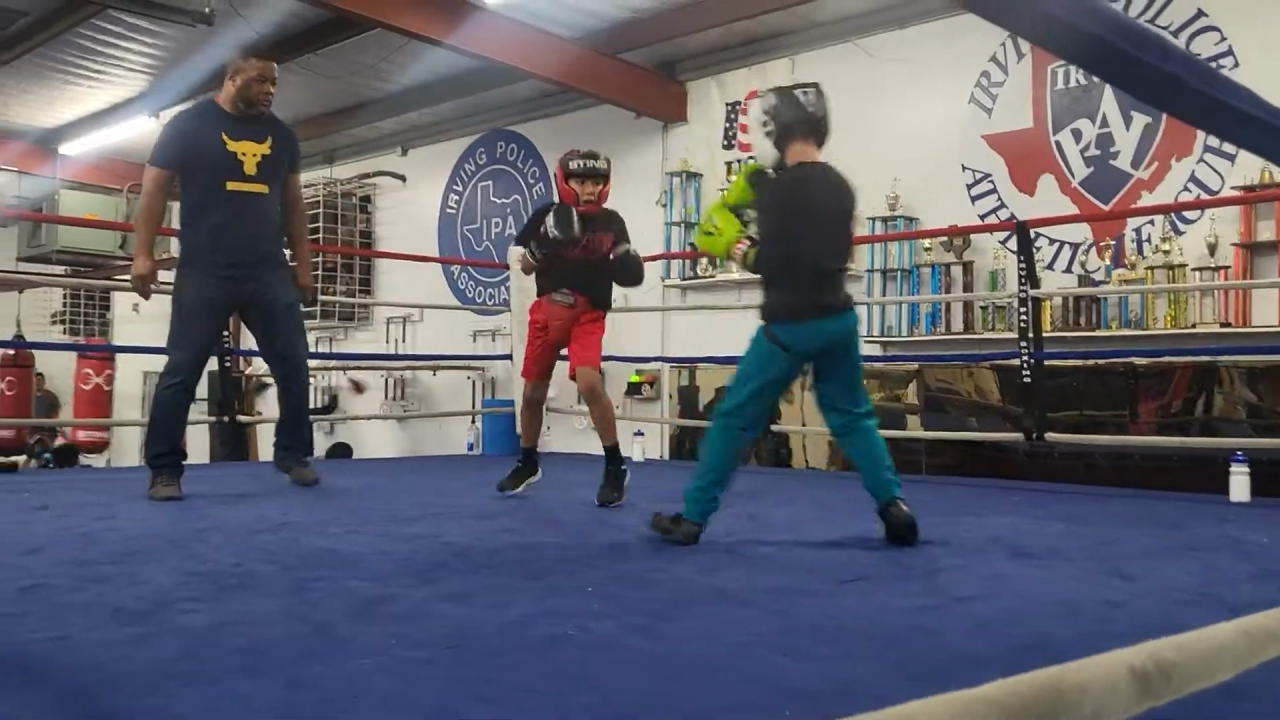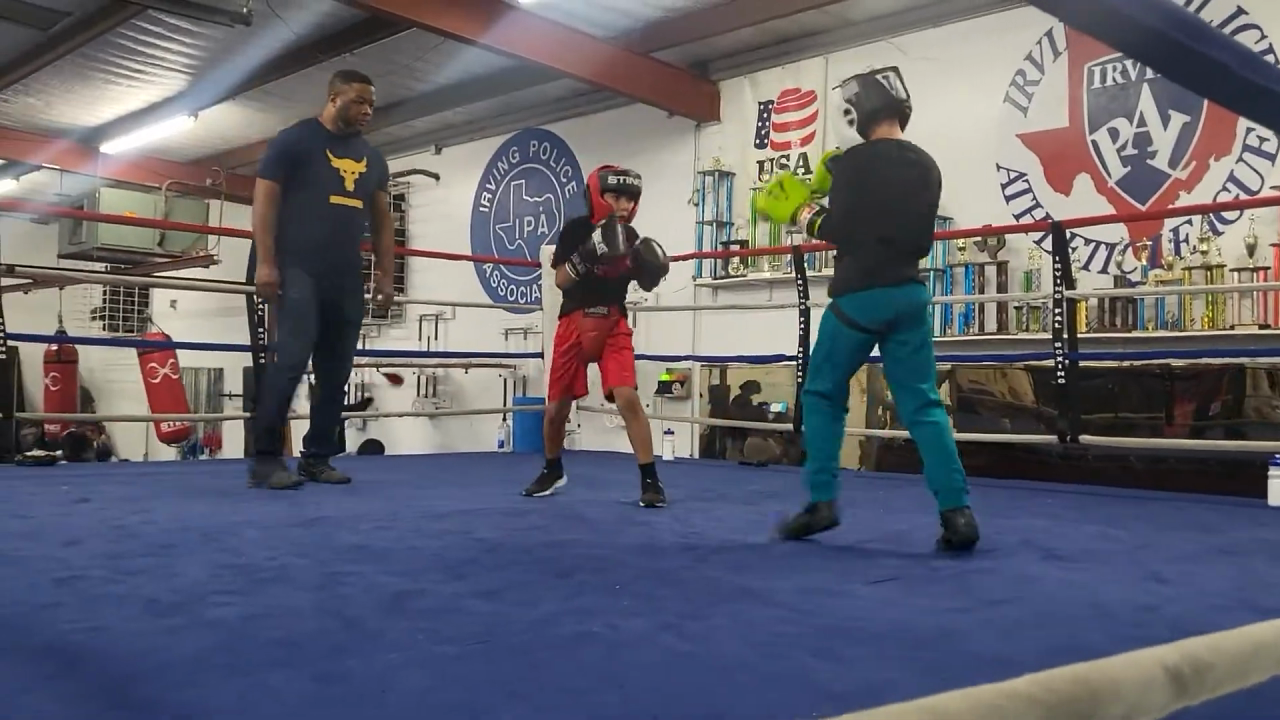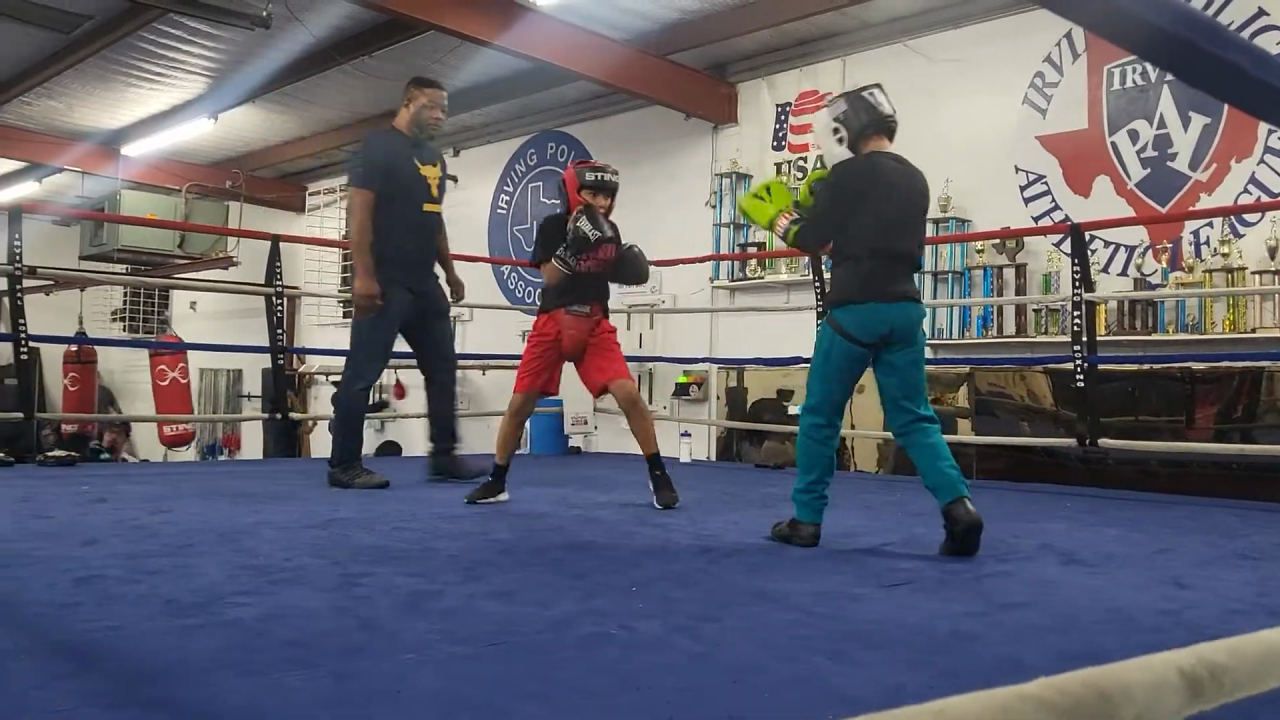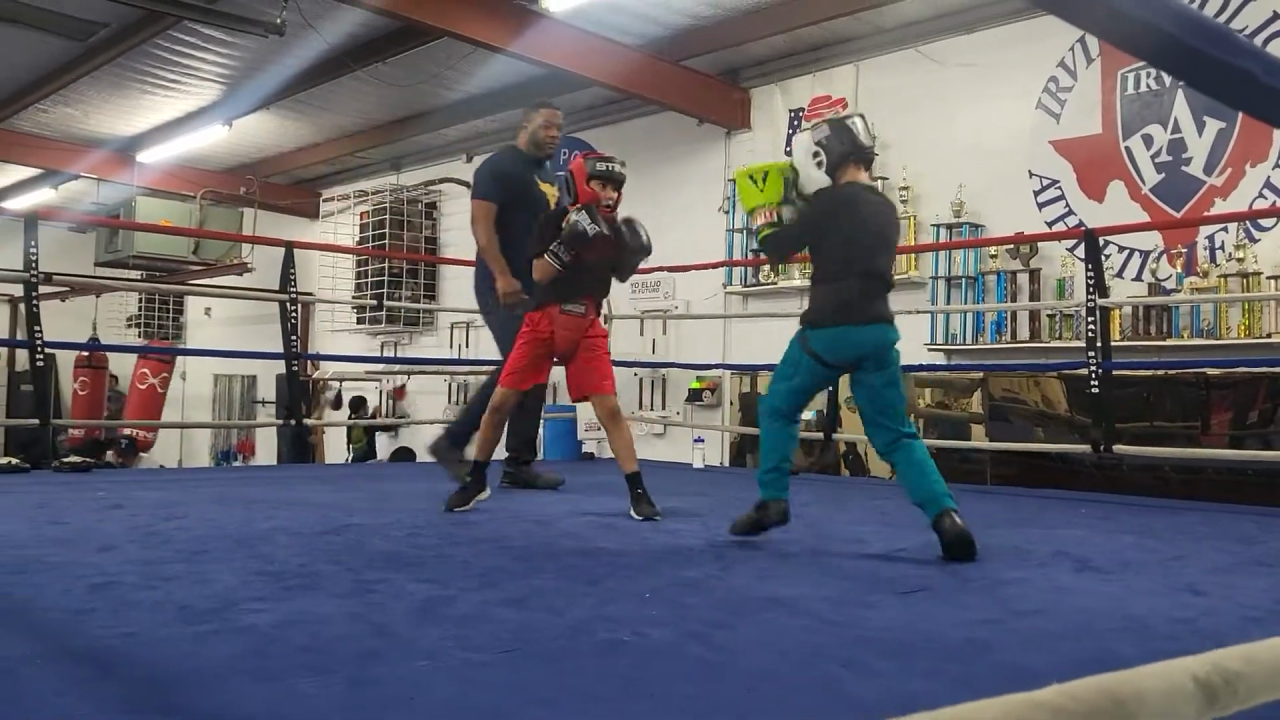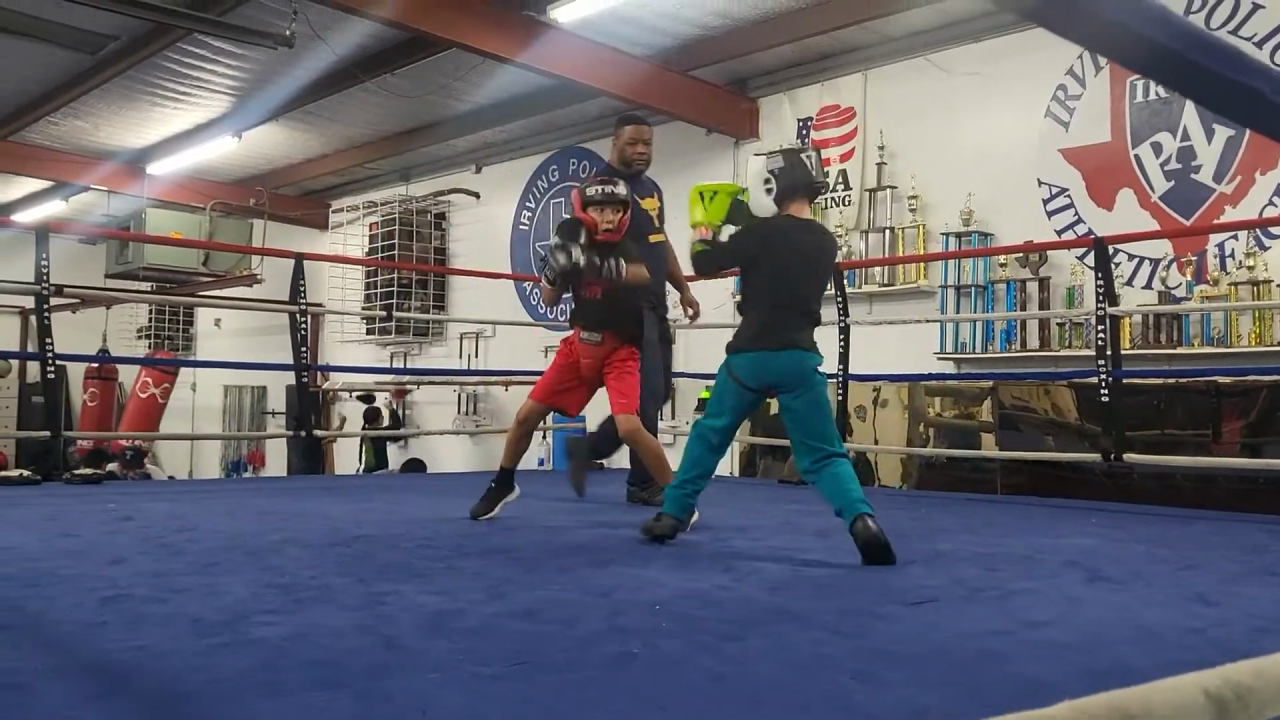
dt=0.5s
person 1, frame 1
left shoulder: (784, 188)
right shoulder: (840, 186)
left elbow: (773, 262)
left wrist: (733, 242)
right wrist: (757, 199)
left hip: (791, 324)
right hip: (839, 318)
left knee: (733, 416)
right knee: (853, 418)
left ankle: (693, 516)
right ankle: (892, 507)
person 1, frame 2
left shoulder: (857, 160)
right shoulder: (926, 165)
left elbow: (835, 229)
left wrist: (798, 208)
left hip: (859, 296)
right hip: (909, 294)
left knee: (822, 395)
right knee: (922, 406)
left ankle: (822, 502)
right ankle: (957, 513)
person 1, frame 3
left shoulder: (851, 172)
right shoulder: (914, 178)
left elbow: (815, 238)
left wrist: (775, 214)
right wrist: (826, 194)
left hip: (854, 309)
right hip: (903, 309)
left knee: (821, 415)
right knee: (913, 418)
left ankle: (805, 519)
right ankle: (956, 505)
person 1, frame 4
left shoulder: (830, 200)
right shoulder: (884, 208)
left elbow: (779, 247)
left wrist: (763, 206)
right wrist: (799, 208)
left hip: (829, 330)
right hip: (877, 330)
left knee: (777, 409)
right knee: (896, 436)
left ankle: (773, 501)
right ankle: (945, 517)
person 1, frame 5
left shoulder: (761, 230)
right shoulder: (825, 242)
left elbow: (705, 264)
left wrist: (706, 226)
left hip: (750, 354)
right hip: (798, 357)
left knee: (709, 433)
right knee: (824, 455)
left ankle: (671, 514)
right ankle: (863, 521)
person 2, frame 1
left shoulder: (281, 135)
right shoulder: (189, 125)
left elbow: (292, 204)
right elbow: (155, 188)
left wrist: (303, 263)
right wrist: (144, 253)
left hip: (269, 272)
right hip: (205, 271)
left knee: (292, 361)
right knee: (183, 370)
left ankle: (292, 451)
right ankle: (164, 470)
person 2, frame 2
left shoulder: (372, 157)
right shoulder: (295, 140)
left elbow: (382, 220)
right elbow: (264, 201)
left wrist: (385, 274)
right wrist: (265, 262)
left hip: (347, 279)
right hip: (299, 270)
left knee: (334, 374)
right knee: (292, 358)
left ankle: (316, 457)
right ankle: (266, 456)
person 2, frame 3
left shoulder: (434, 158)
right shoulder: (378, 149)
right elbow: (360, 213)
left wrist: (449, 270)
right wrist: (363, 275)
left hip: (424, 283)
right hip: (384, 284)
left knee: (442, 369)
right knee: (363, 372)
left ankle: (445, 456)
right ankle: (344, 464)
person 2, frame 4
left shoulder: (548, 175)
right shoulder: (501, 166)
right elbow: (482, 223)
right wrist: (502, 276)
left hip: (536, 289)
right hip: (506, 289)
left knee: (535, 378)
left ankle: (520, 464)
right ankle: (452, 443)
person 2, frame 5
left shoulder: (652, 188)
left wrist: (684, 291)
left hip: (656, 305)
left knee: (657, 392)
right knee: (647, 395)
left ankle: (585, 451)
right ankle: (643, 483)
person 3, frame 1
left shoulder: (611, 222)
right shoulder: (546, 217)
left elbow: (624, 266)
right elbow: (524, 266)
left wrist: (628, 263)
right wrist: (546, 242)
left hip: (588, 315)
right hip: (547, 311)
left knee: (590, 385)
right knee: (533, 392)
left ankle: (615, 467)
right ankle: (526, 466)
person 3, frame 2
left shoulder: (629, 236)
right shoulder: (576, 229)
left elbow: (645, 283)
right elbow: (560, 280)
left wrist: (652, 270)
right wrist: (588, 253)
left hip: (614, 325)
right hip: (574, 324)
left knee: (628, 399)
right knee: (556, 408)
left ankle: (650, 480)
right ankle: (552, 471)
person 3, frame 3
left shoulder: (609, 231)
right shoulder: (553, 226)
left elbow: (614, 274)
right elbow: (551, 277)
left wrist: (631, 268)
right wrist: (576, 244)
left hip: (595, 325)
right hip: (553, 323)
left knee: (629, 395)
right knee: (520, 404)
left ankle: (659, 476)
right ankle: (496, 480)
person 3, frame 4
left shoulder: (612, 228)
right shoulder: (555, 219)
left elbow: (621, 273)
right elbow: (540, 274)
left wrist: (632, 254)
right wrist: (569, 240)
left hip: (587, 326)
right hip: (543, 320)
left knee: (608, 406)
right knee: (501, 402)
left ankle: (637, 491)
right ankle: (476, 480)
person 3, frame 5
left shoulder: (623, 251)
right shoulder: (572, 244)
left elbow: (641, 277)
right elbow: (550, 298)
left wrist: (607, 268)
right wrist: (555, 272)
left hip: (618, 350)
right hip: (578, 345)
left knee: (629, 427)
right knee: (526, 416)
right ankle: (502, 486)
